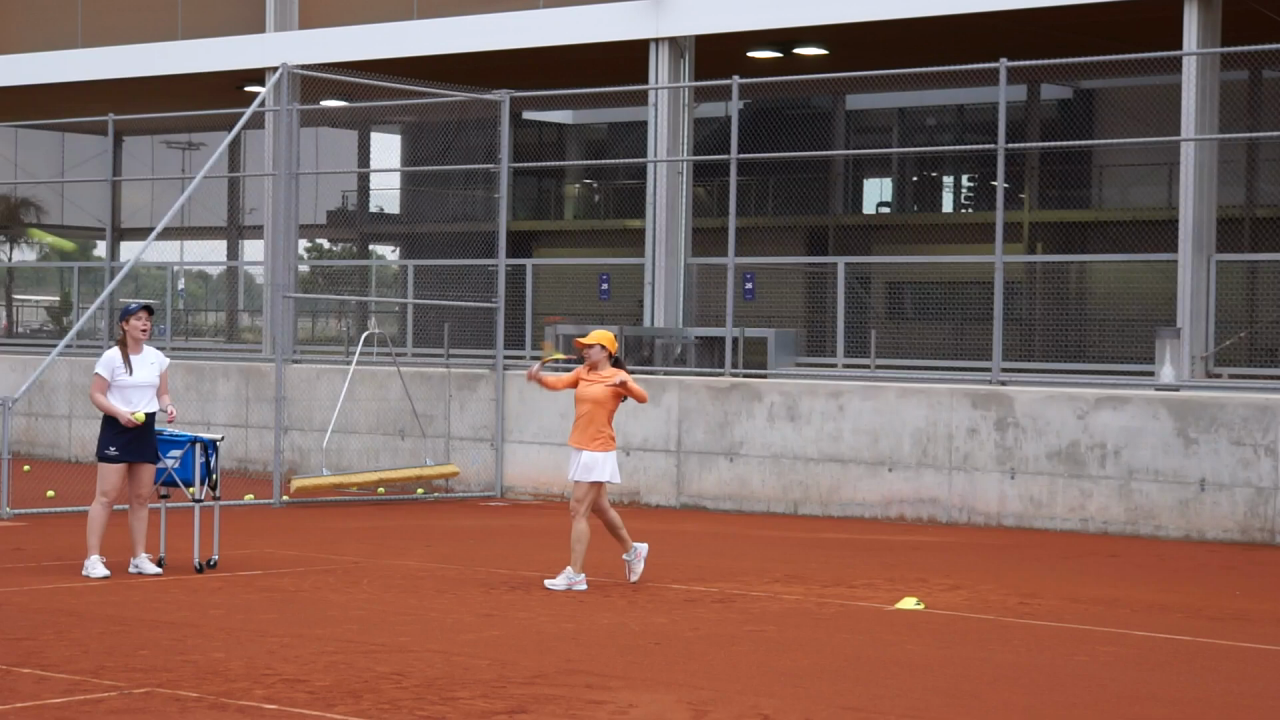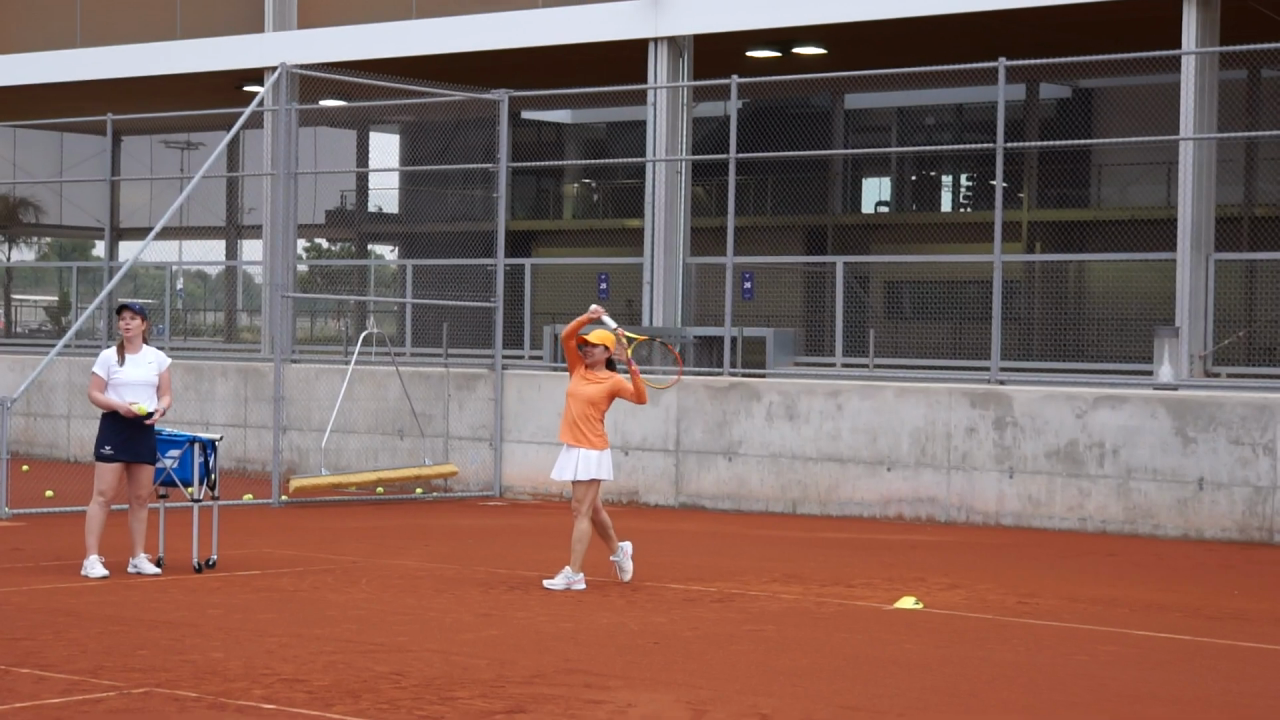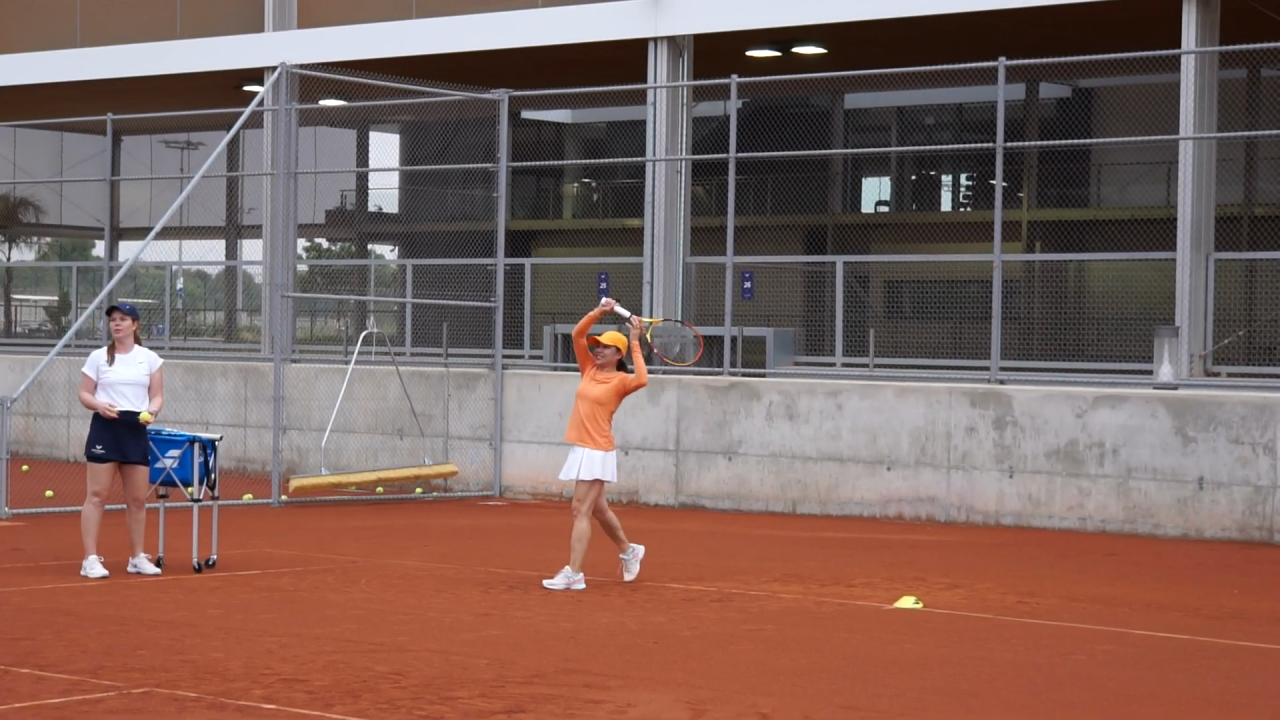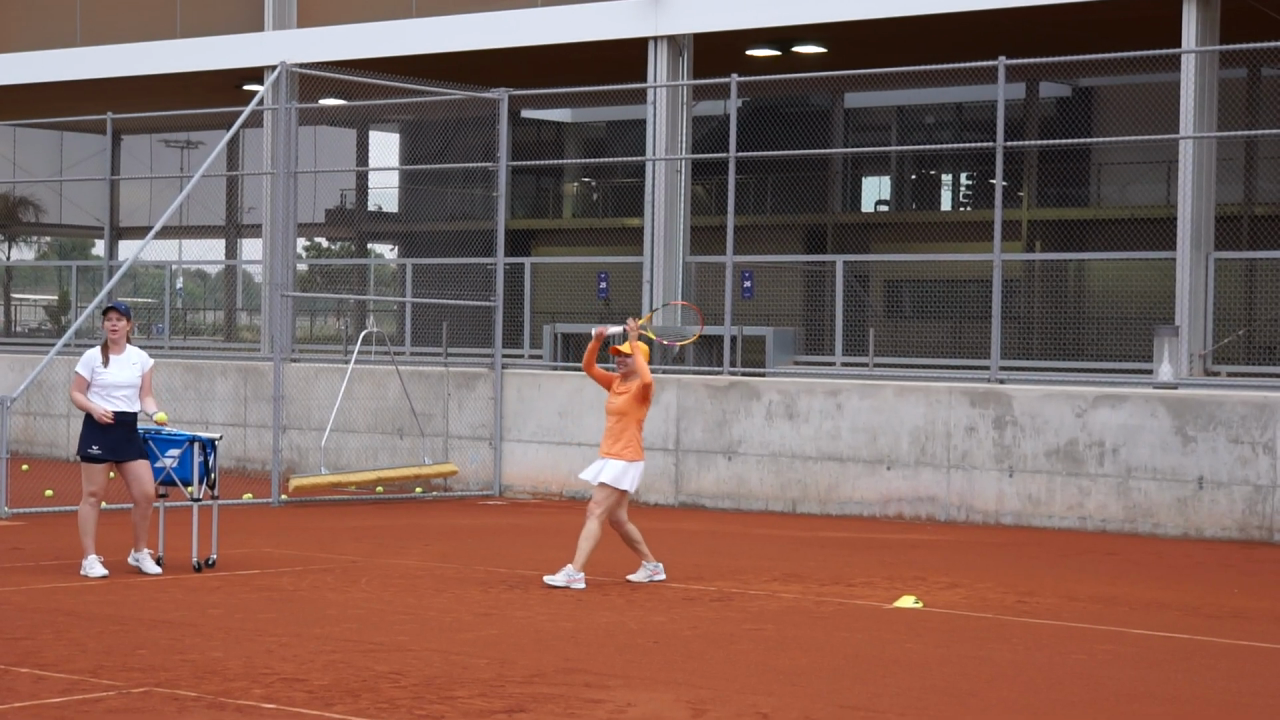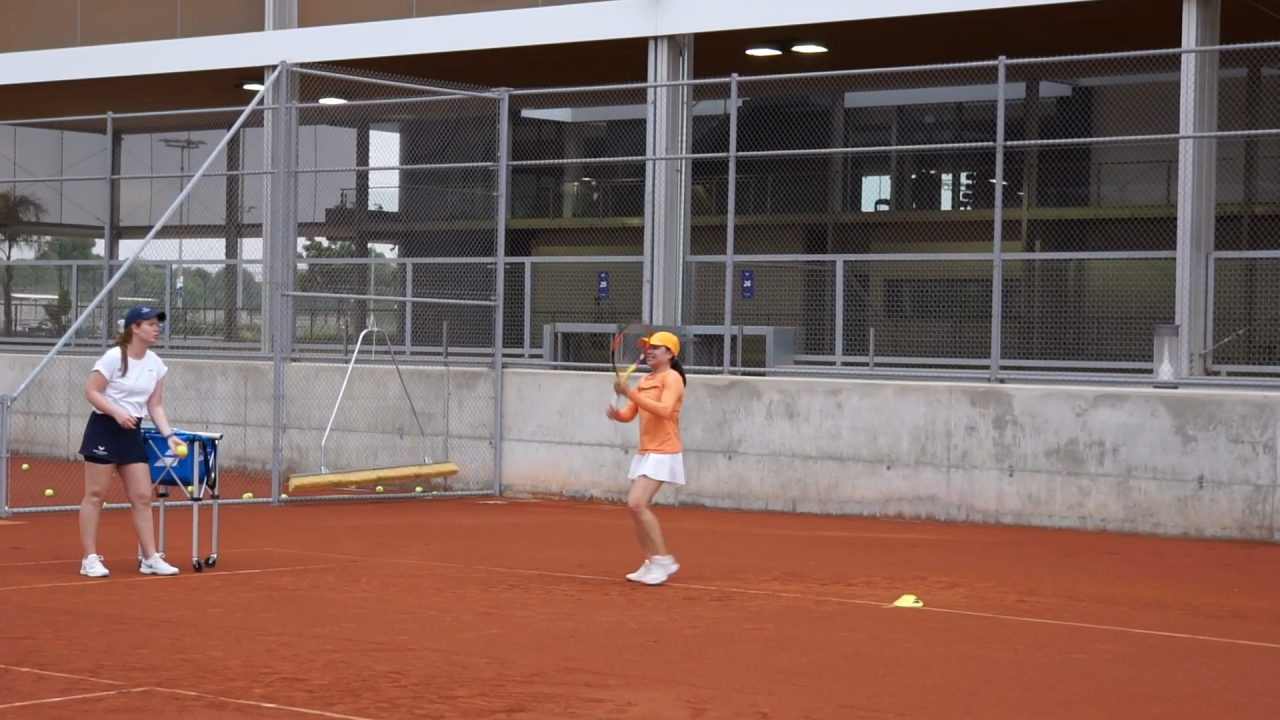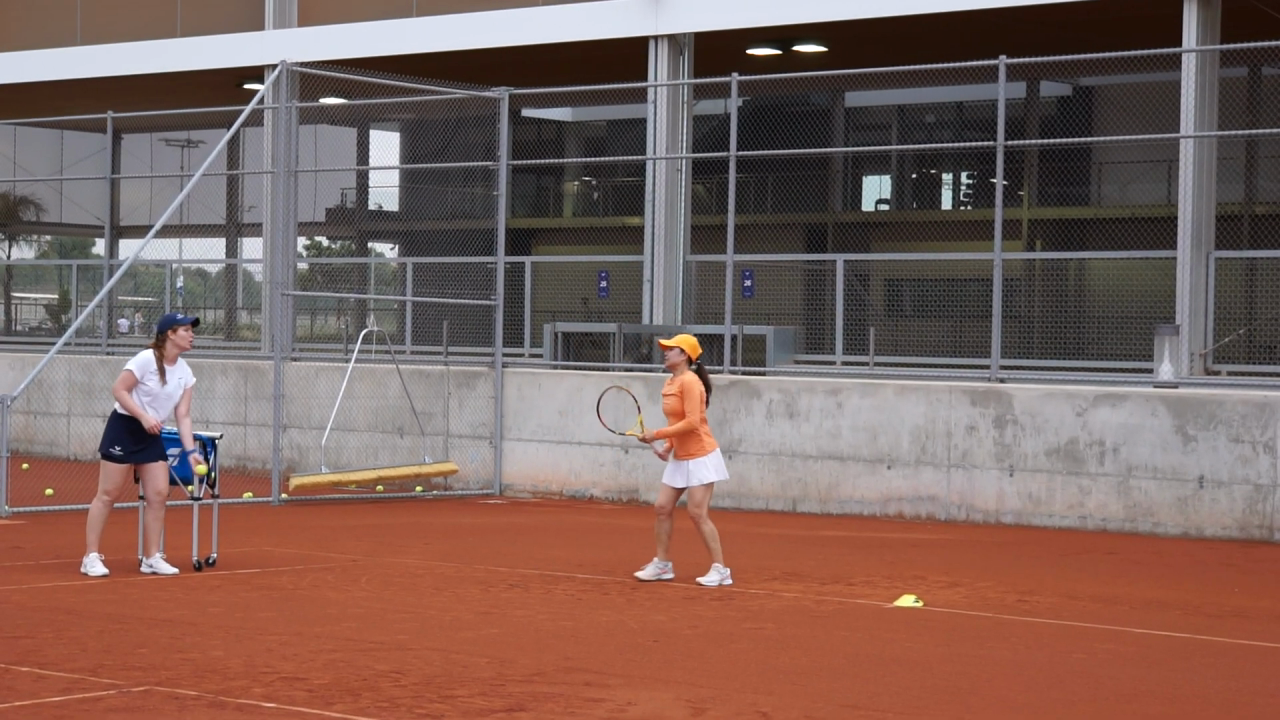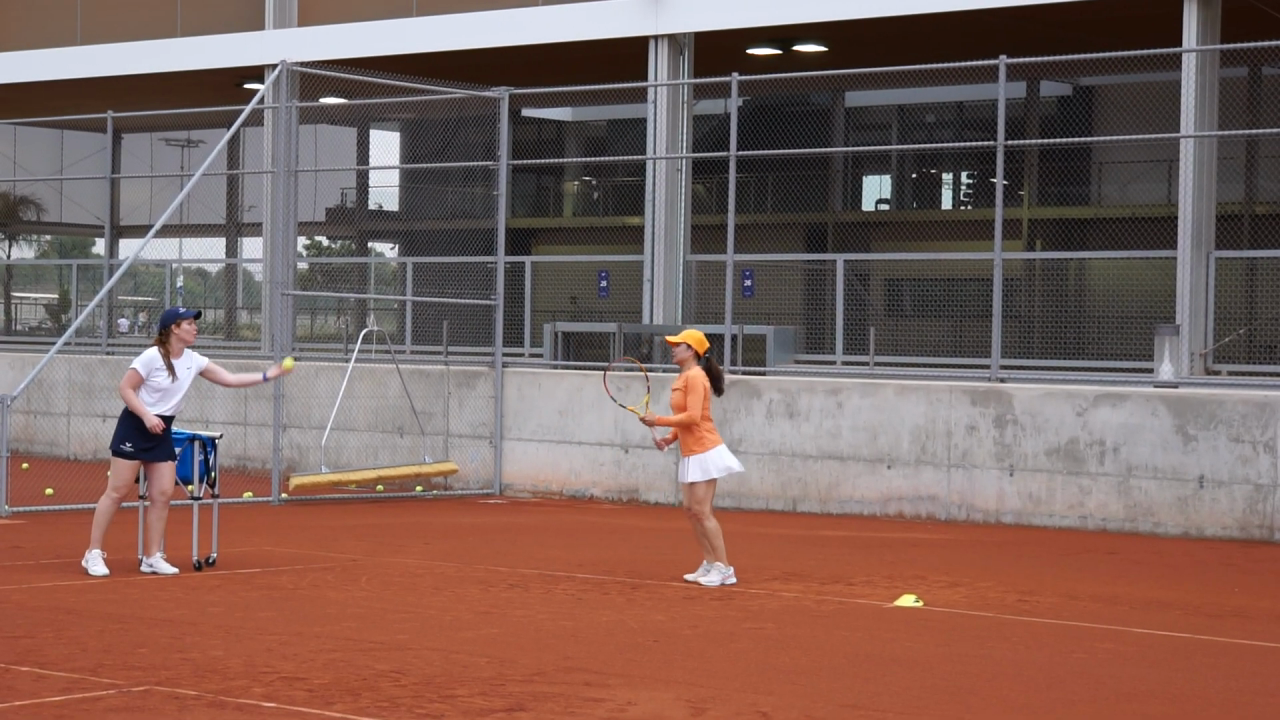
dt=0.3s
person 1, frame 1
left shoulder: (157, 358)
right shoulder: (111, 357)
left elbow: (162, 393)
right elbow: (96, 395)
left wrist: (169, 407)
right wrist: (119, 413)
left hip: (145, 432)
right hip: (116, 430)
left knee: (141, 498)
right knee: (106, 496)
left ankle: (139, 558)
right ankle: (92, 560)
person 1, frame 2
left shoulder: (158, 358)
right shoulder: (108, 356)
left elbow: (165, 395)
right elbow: (94, 393)
left wrist: (160, 409)
right wrist: (118, 405)
left hip: (144, 431)
right hip: (114, 429)
left knee: (140, 498)
right knee: (103, 495)
left ankle: (138, 558)
right ankle: (91, 559)
person 1, frame 3
left shoulder: (150, 358)
right shoulder: (98, 357)
left elbow: (156, 396)
right elbow: (84, 393)
left wrist: (152, 412)
right wrist: (99, 405)
left hip: (136, 431)
right hip: (105, 429)
left knee: (138, 499)
right knee: (97, 495)
left ankle: (137, 558)
right ankle: (90, 559)
person 1, frame 4
left shoulder: (141, 358)
right shoulder: (92, 357)
left elbow: (146, 396)
right elbow: (75, 393)
left wrist: (156, 414)
right wrist: (93, 409)
left hip: (128, 430)
right hip: (98, 429)
left knee: (146, 494)
right knee: (93, 495)
left ankle: (140, 552)
right ankle: (90, 559)
person 1, frame 5
left shoulder: (157, 364)
right shoulder: (113, 357)
left elbow: (155, 406)
right elbow: (91, 392)
left wrist: (169, 435)
right wrist: (116, 413)
left hip: (132, 434)
right hip: (103, 430)
left knee: (143, 497)
right knee: (95, 496)
left ankle: (150, 558)
right ankle: (90, 558)
person 1, frame 6
left shoulder: (185, 372)
right shoulder: (146, 359)
left elbow: (183, 416)
right elbow: (119, 390)
left wrist: (190, 451)
right wrist: (144, 416)
left hip: (151, 437)
right hip: (123, 429)
left knee: (159, 495)
right knee: (108, 495)
left ankle: (152, 558)
right ankle: (91, 557)
person 1, frame 7
left shoulder: (194, 360)
right shoulder: (152, 356)
left elbow: (230, 379)
right elbow: (125, 388)
left wrist: (265, 376)
right wrist: (147, 416)
left hip: (162, 432)
right hip: (135, 427)
left knee: (162, 495)
right knee: (116, 491)
left ankle: (152, 557)
right ankle: (93, 554)
person 2, frame 1
left shoulder: (617, 376)
right shoulder: (581, 373)
left elbow: (643, 397)
right elbow: (556, 383)
left wrist: (624, 382)
right wrist: (538, 377)
left hip: (597, 452)
right hip: (581, 450)
left knee: (578, 510)
right knee: (599, 507)
left ankle: (574, 574)
right ankle: (633, 549)
person 2, frame 2
left shoulder: (613, 380)
right shoulder: (577, 368)
left elbow: (641, 399)
right elbow: (565, 337)
left wrist: (631, 367)
right wrist: (587, 317)
left hip: (591, 451)
right hip: (573, 448)
left knee: (580, 511)
right knee: (592, 508)
left ankle: (574, 574)
right ankle: (618, 551)
person 2, frame 3
left shoulder: (621, 381)
right shoulder: (589, 370)
left elbow: (642, 379)
right elbow: (577, 335)
left wrist: (635, 341)
right wrist: (598, 312)
left hip: (597, 452)
right hip: (582, 450)
left knee: (580, 511)
right knee: (598, 508)
left ankle: (573, 574)
right ankle: (629, 551)
person 2, frame 4
left shoulder: (642, 389)
right shoulder: (615, 382)
left elbow: (647, 379)
right elbow: (588, 366)
left wrist: (634, 342)
right wrist: (596, 340)
left hip: (625, 461)
right hip: (610, 459)
left knee: (594, 513)
right knee: (618, 519)
left ankle: (574, 572)
right ankle: (651, 565)
person 2, frame 5
left shoulder: (673, 378)
right shoulder: (645, 379)
left elbow: (664, 411)
right elbow: (629, 415)
left wrist: (630, 393)
right wrist: (617, 412)
left hip: (663, 454)
right hip: (645, 453)
left knee: (637, 504)
right knee: (637, 507)
left ankle: (662, 558)
right ankle: (653, 562)
person 2, frame 6
left shoulder: (689, 381)
right shoulder: (670, 382)
left elbow: (692, 422)
left wrist: (657, 435)
right wrist: (668, 446)
left hip: (700, 457)
right hip: (680, 458)
left knee: (698, 514)
right knee: (662, 508)
left ankle: (720, 569)
right ankle: (662, 563)
person 2, frame 7
left shoulder: (695, 377)
right shoulder: (682, 378)
left elbow: (693, 417)
left wrist: (658, 421)
right wrist: (670, 438)
left hip: (705, 453)
right hip: (691, 454)
left knee: (700, 512)
right knee: (693, 511)
left ankle: (724, 568)
right ankle: (710, 565)
